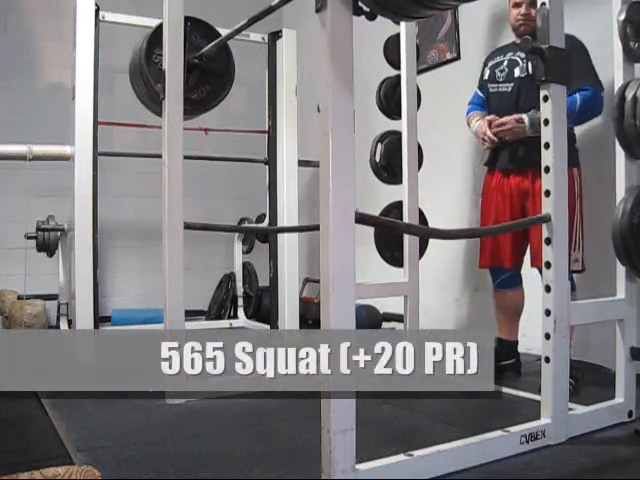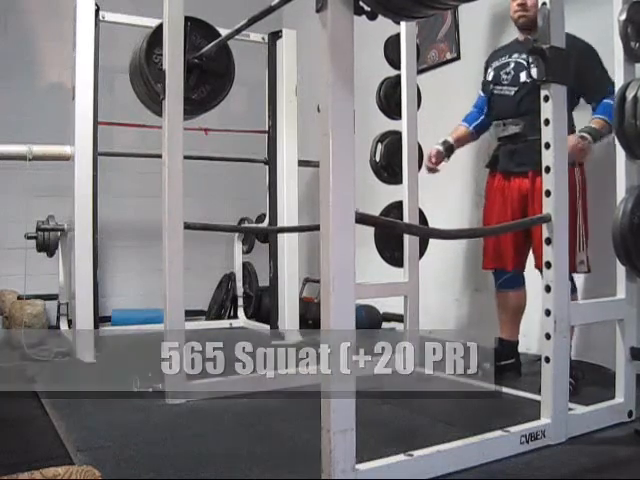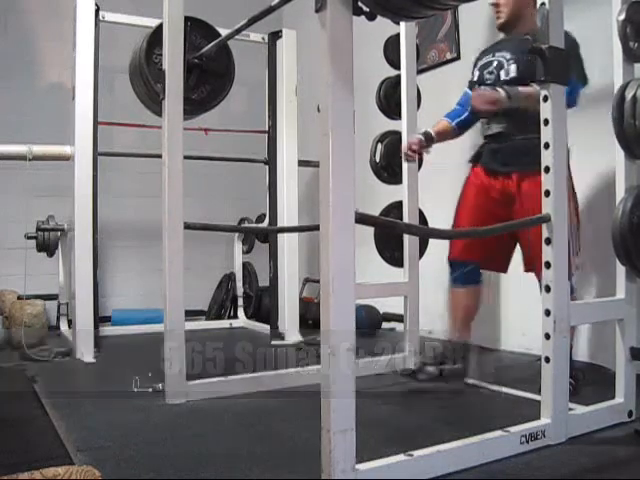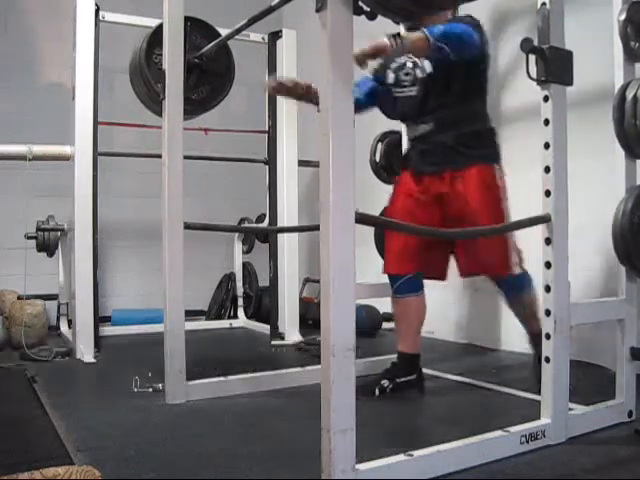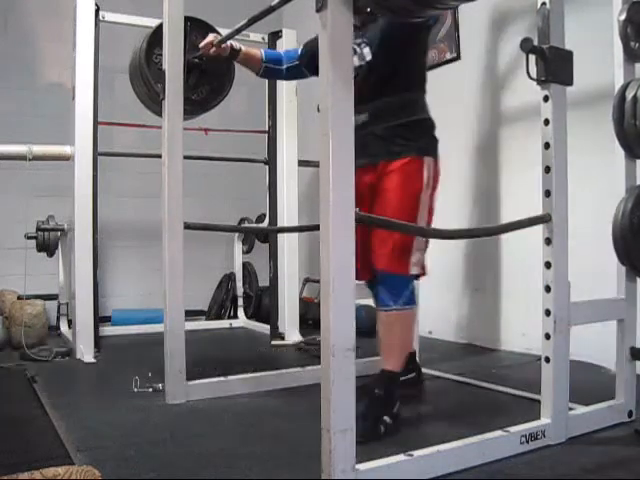
dt=0.4s
person 1, frame 1
left shoulder: (566, 46)
right shoulder: (495, 57)
left elbow: (590, 100)
right elbow: (476, 104)
left wrist: (530, 122)
right wrist: (479, 124)
right hip: (501, 170)
right knee: (501, 265)
right ankle: (506, 353)
person 1, frame 2
left shoulder: (572, 48)
right shoulder: (497, 57)
left elbow: (609, 99)
right elbow: (482, 111)
left wrist: (587, 135)
right wrist: (447, 145)
right hip: (504, 171)
right knee: (503, 266)
right ankle: (507, 353)
person 1, frame 3
right shoulder: (488, 54)
left elbow: (567, 91)
right elbow: (467, 109)
left wrist: (505, 96)
right wrist: (427, 137)
left hip: (536, 171)
right hip: (488, 169)
right knee: (463, 257)
left ankle: (564, 364)
right ankle: (455, 353)
person 1, frame 4
right shoulder: (396, 60)
left elbow: (453, 39)
right elbow: (356, 96)
left wrist: (386, 45)
right wrist: (304, 91)
left hip: (470, 165)
right hip: (419, 170)
left knee: (499, 264)
right knee: (402, 267)
left ankle: (540, 343)
right ankle: (407, 365)
person 1, frame 5
left shoulder: (400, 22)
right elbow: (284, 63)
right wrist: (233, 50)
left hip: (406, 157)
right hip: (359, 161)
left knee: (394, 268)
right knee: (375, 272)
left ankle: (386, 395)
right ankle: (405, 368)
